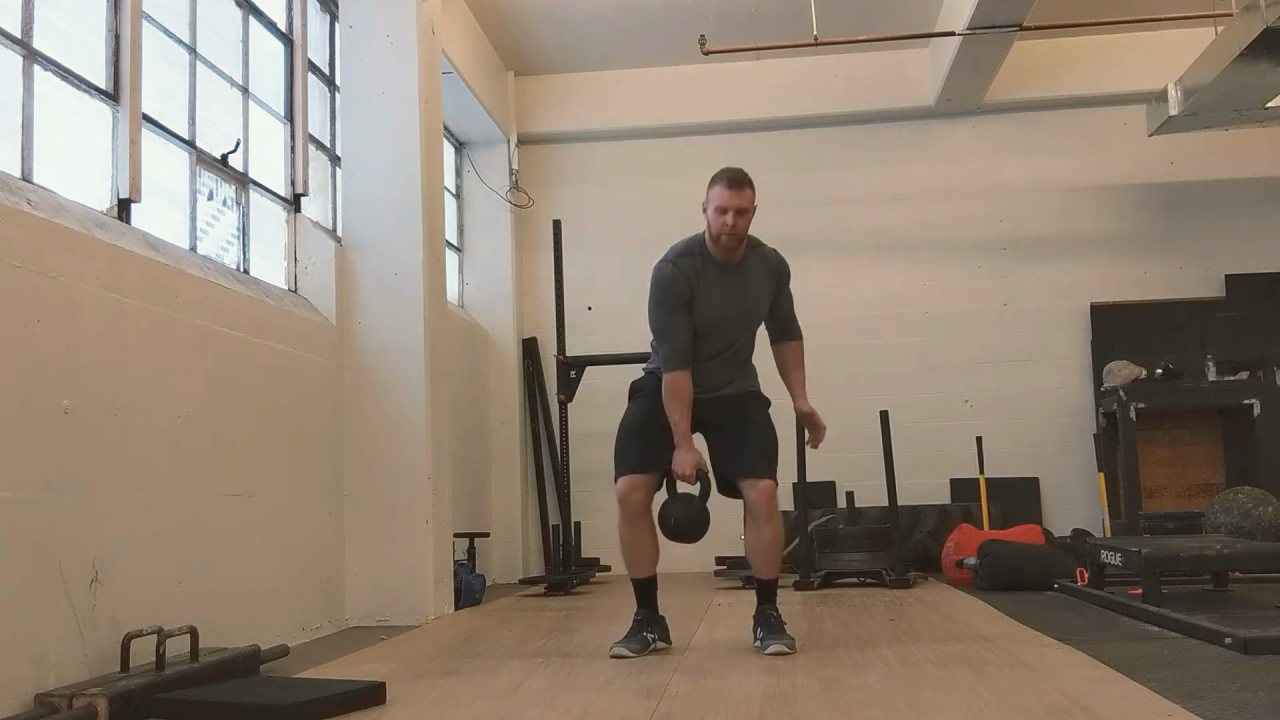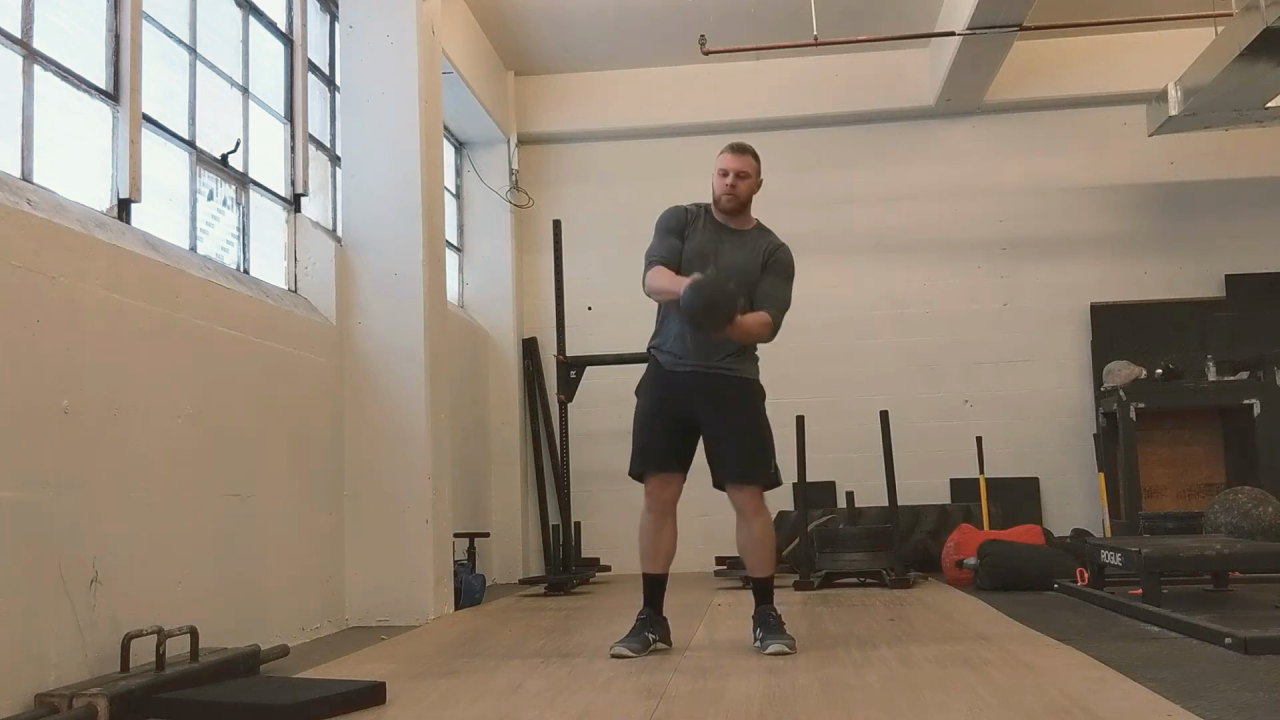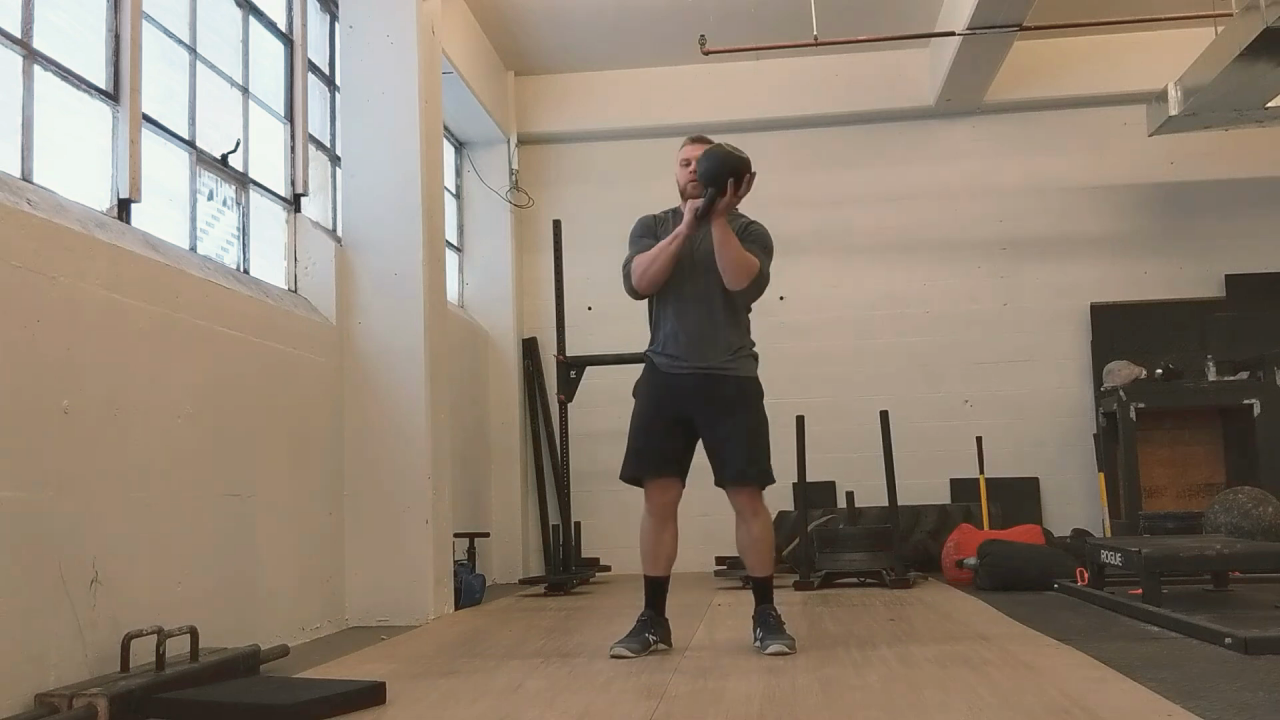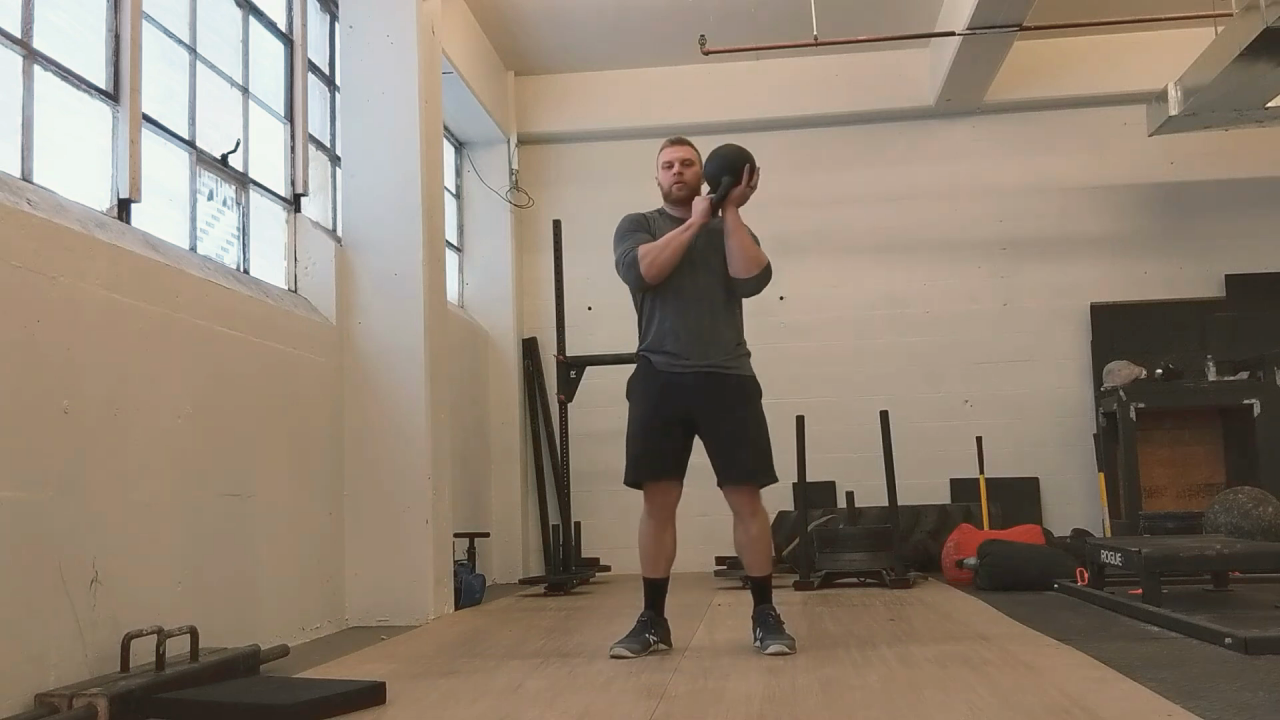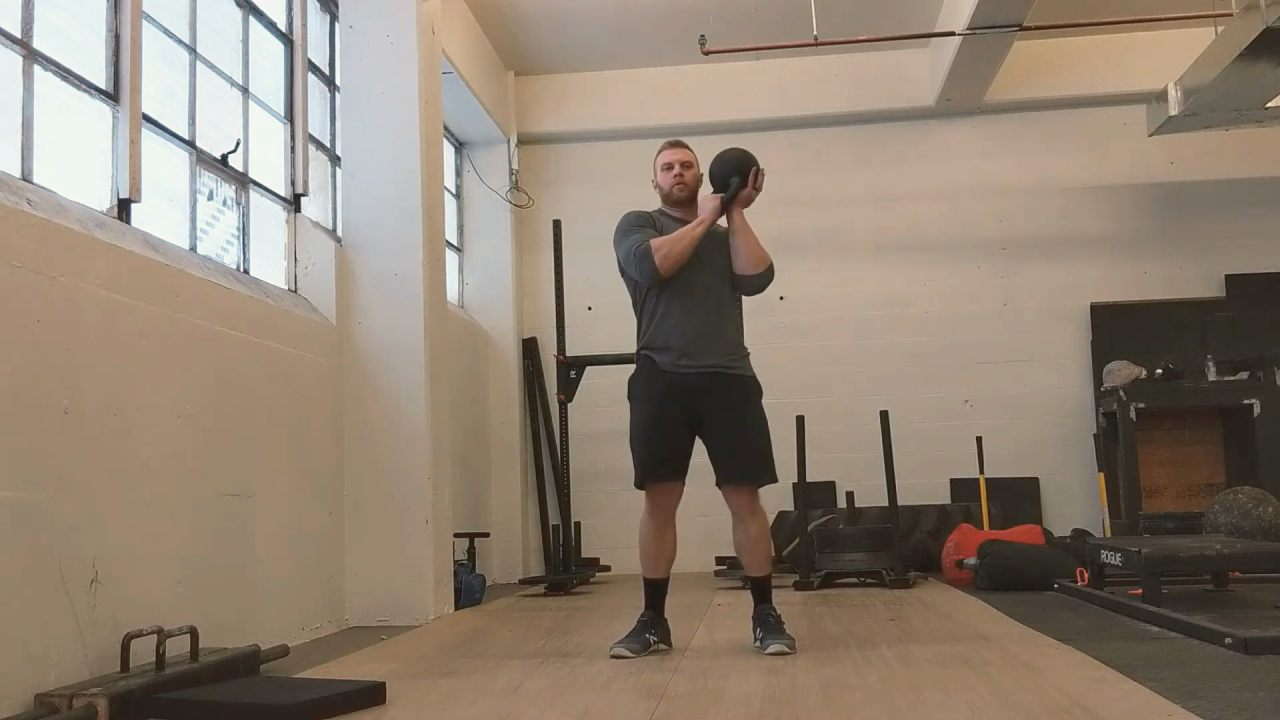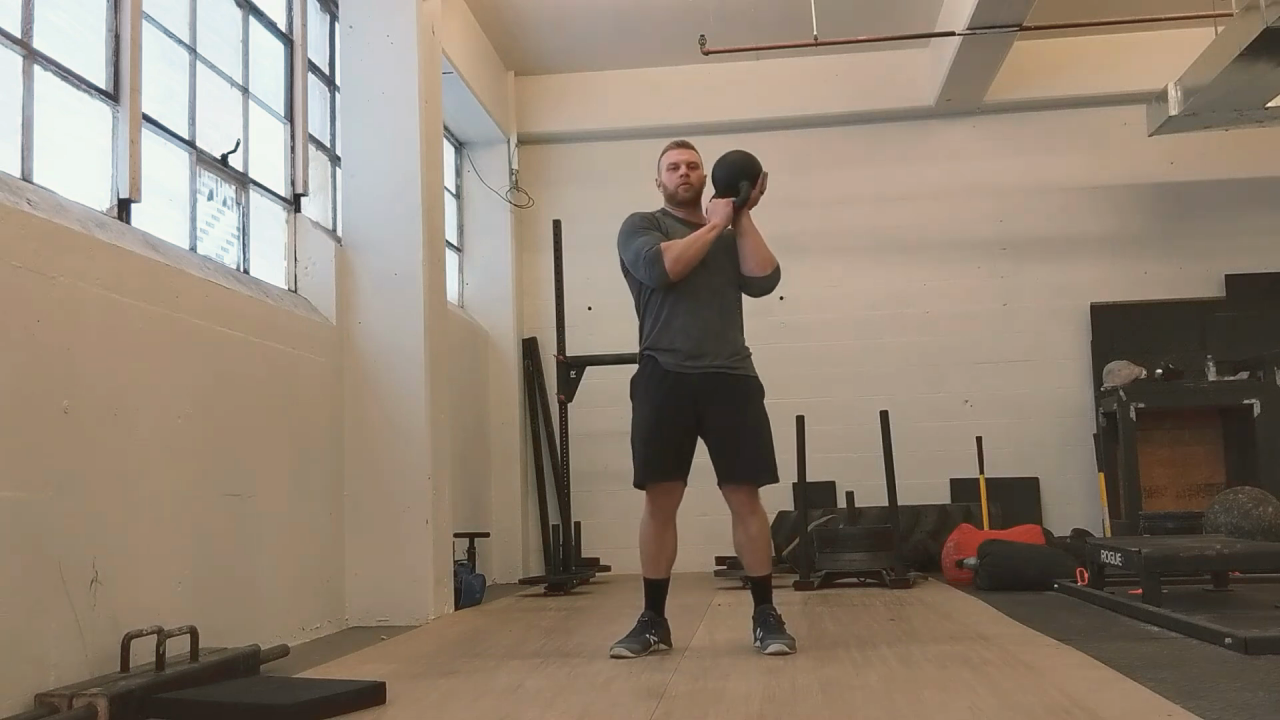
dt=0.3s
person 1, frame 1
left shoulder: (771, 266)
right shoulder: (674, 269)
left elbow: (785, 333)
right elbow: (674, 362)
left wrist: (800, 399)
right wrist: (682, 445)
left hip: (736, 393)
right hip: (666, 388)
left knee: (762, 495)
right knee: (630, 492)
left ankle: (767, 617)
right ankle: (648, 620)
person 1, frame 2
left shoulder: (773, 251)
right shoulder: (679, 220)
left elbow: (769, 322)
right elbow: (652, 277)
left wrist: (732, 324)
right wrist: (682, 284)
left hip: (732, 381)
right hip: (669, 374)
left knee: (749, 498)
right knee: (658, 495)
left ankle: (766, 616)
right ankle: (652, 619)
person 1, frame 3
left shoulder: (749, 232)
right shoulder: (652, 227)
left elbow: (745, 287)
right elbow: (637, 282)
left wrist: (720, 220)
right wrist: (685, 227)
left hip: (730, 380)
right hip: (665, 379)
left knee: (748, 497)
right knee: (659, 498)
left ankle: (766, 616)
right ankle: (653, 621)
person 1, frame 4
left shoulder: (735, 231)
right shoulder: (637, 225)
left elbow: (752, 280)
right elbow: (640, 271)
left wrist: (729, 212)
right wrist: (693, 221)
left hip: (726, 378)
right hip: (659, 379)
left knee: (745, 497)
right knee: (657, 500)
left ankle: (765, 615)
right ankle: (653, 620)
person 1, frame 5
left shoulder: (726, 236)
right shoulder: (636, 224)
left elbow: (756, 279)
right elbow: (653, 264)
left wrist: (736, 213)
right wrist: (704, 219)
left hip: (728, 378)
right hip: (662, 378)
left knee: (745, 498)
right knee: (659, 499)
left ankle: (765, 615)
right ankle: (653, 620)
person 1, frame 6
left shoulder: (731, 236)
right shoulder: (640, 226)
left elbow: (763, 281)
right elbow: (662, 267)
left wrist: (742, 217)
right wrist: (713, 224)
left hip: (730, 379)
right hip: (664, 379)
left knee: (745, 497)
right knee: (660, 499)
left ankle: (765, 615)
right ankle: (653, 620)
